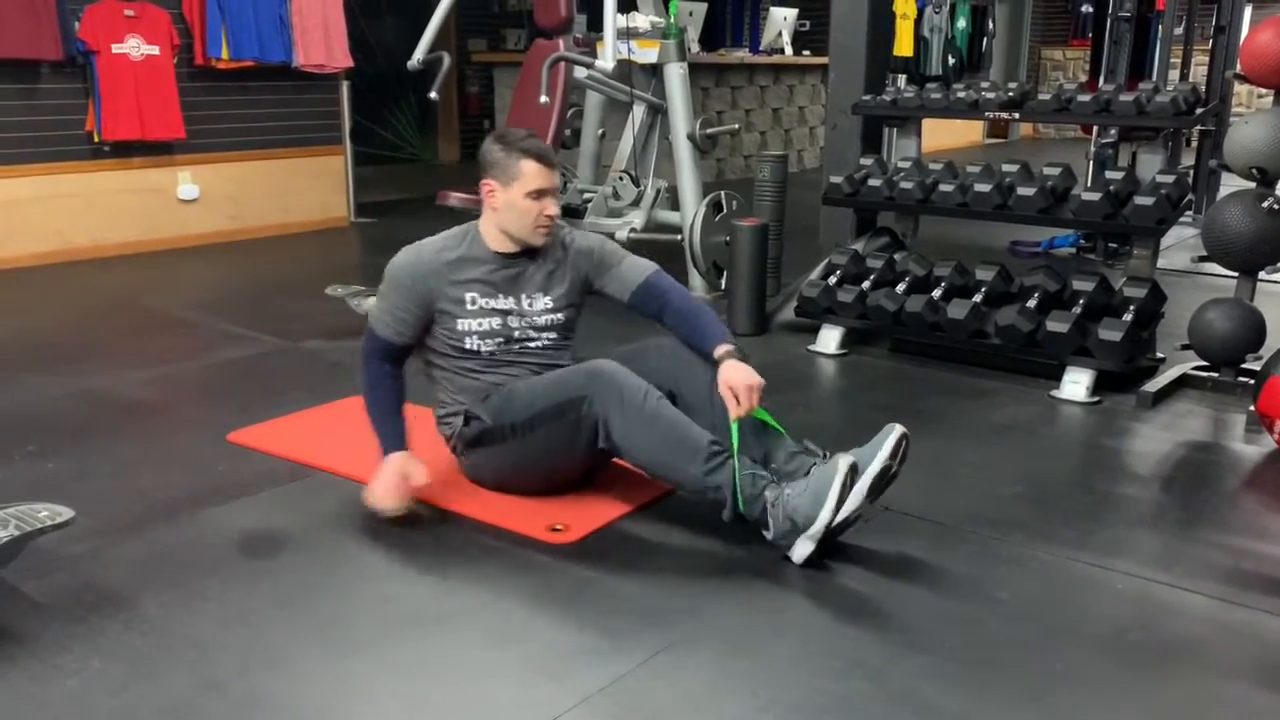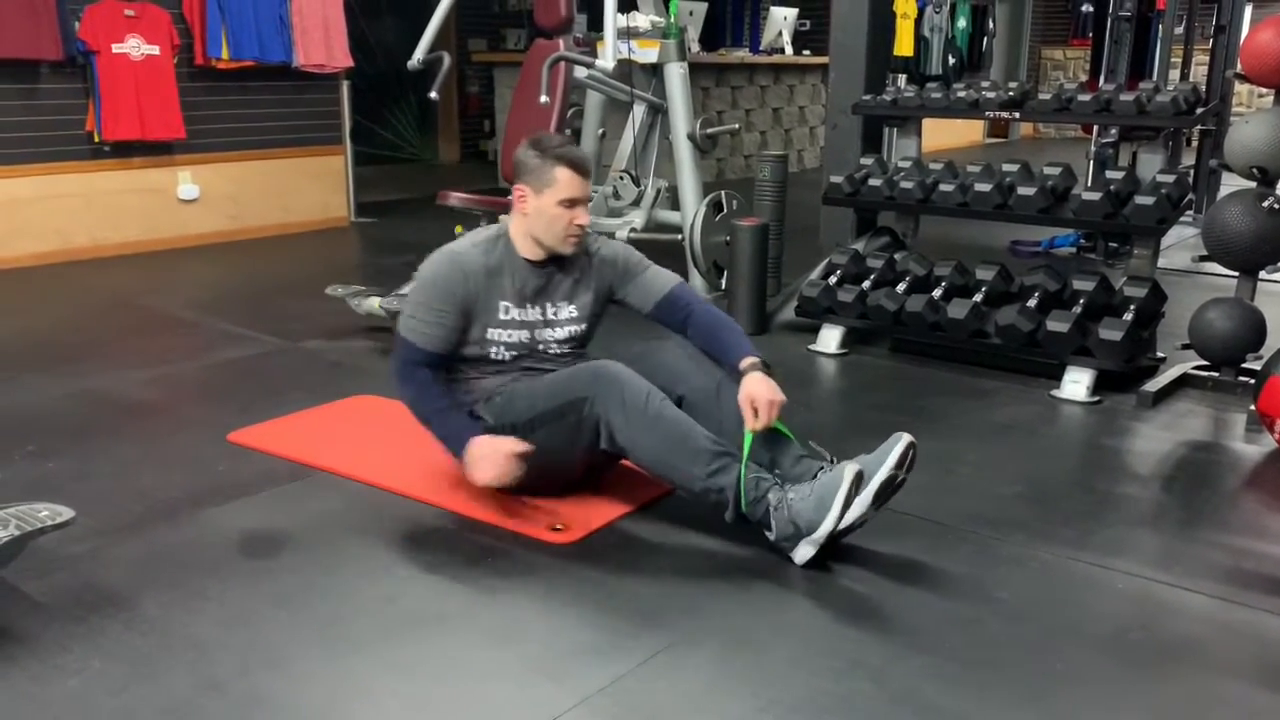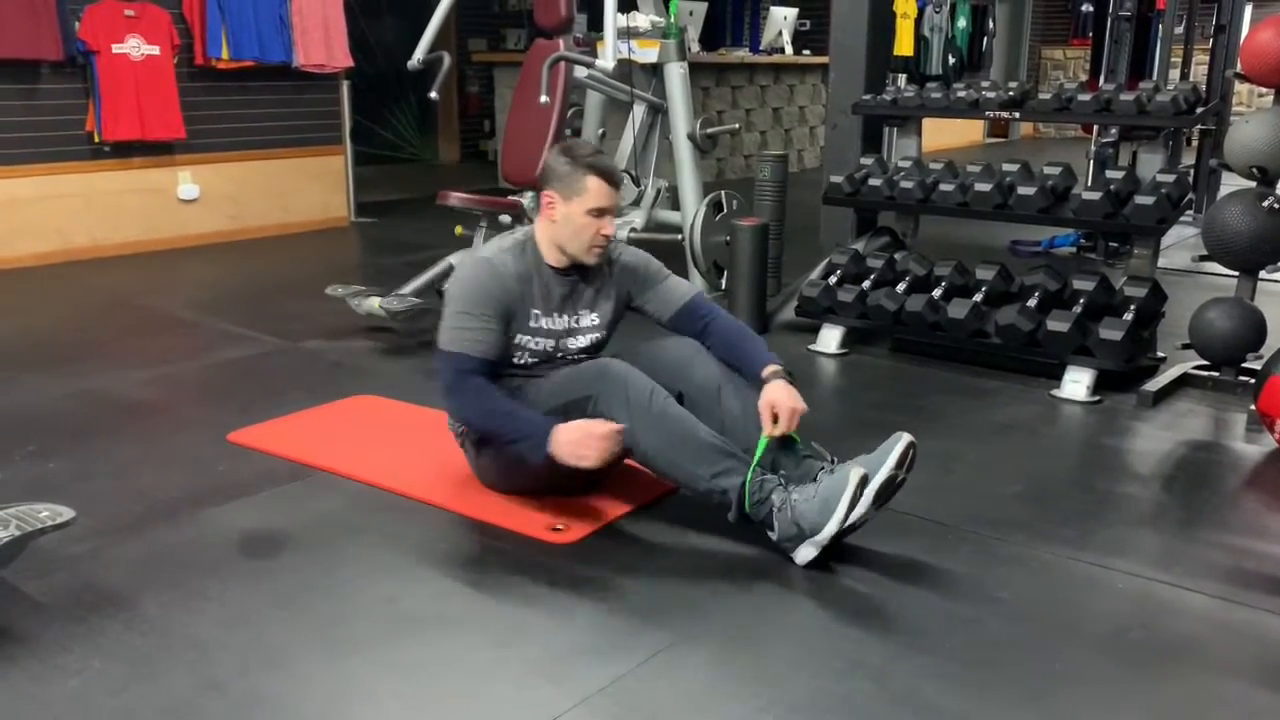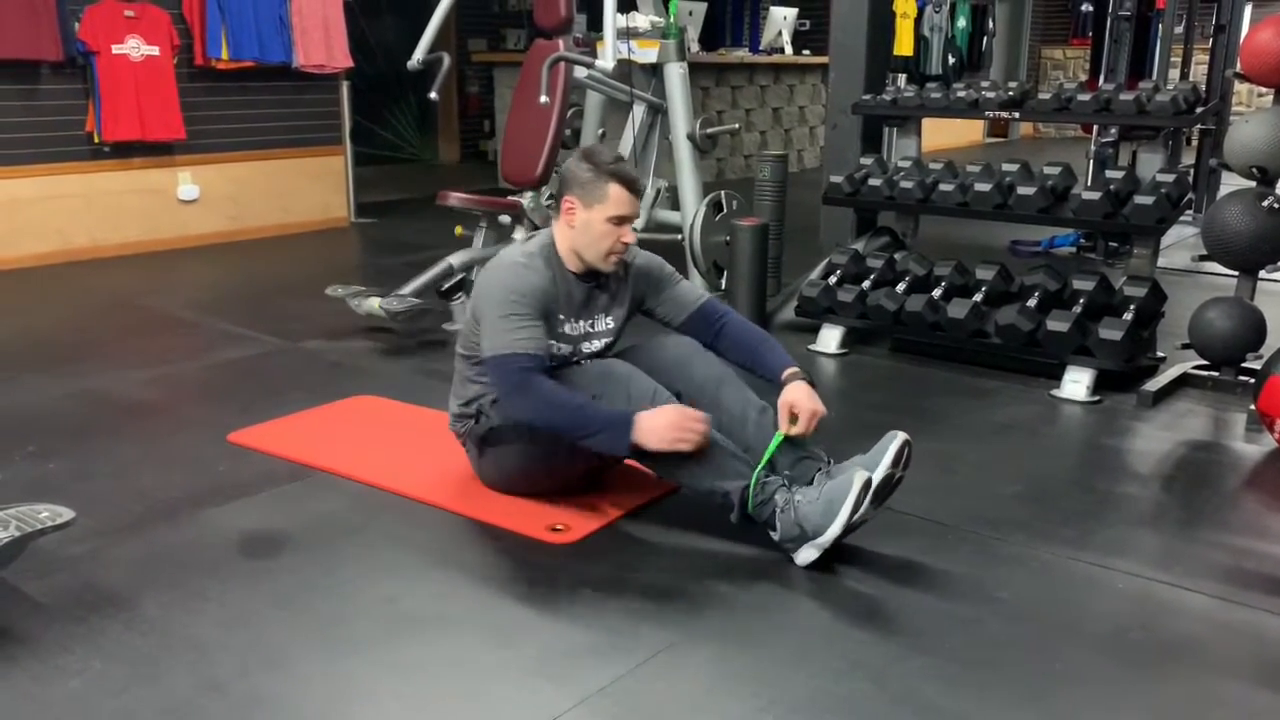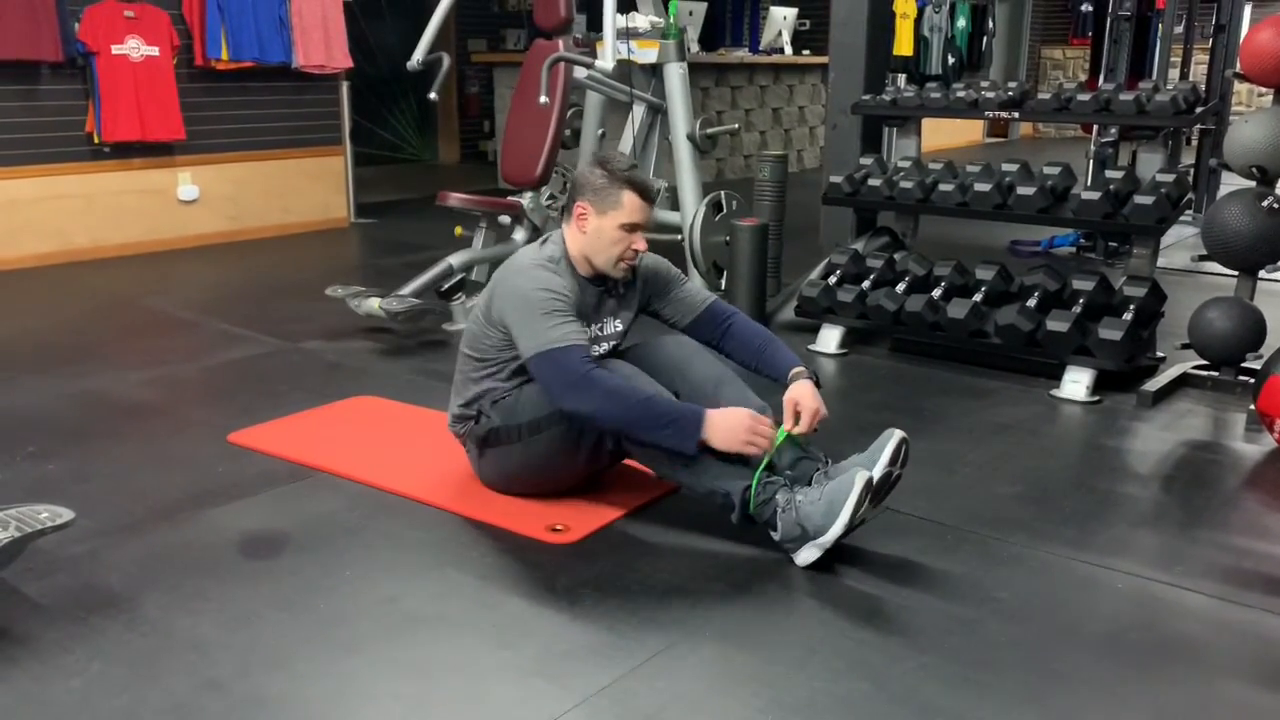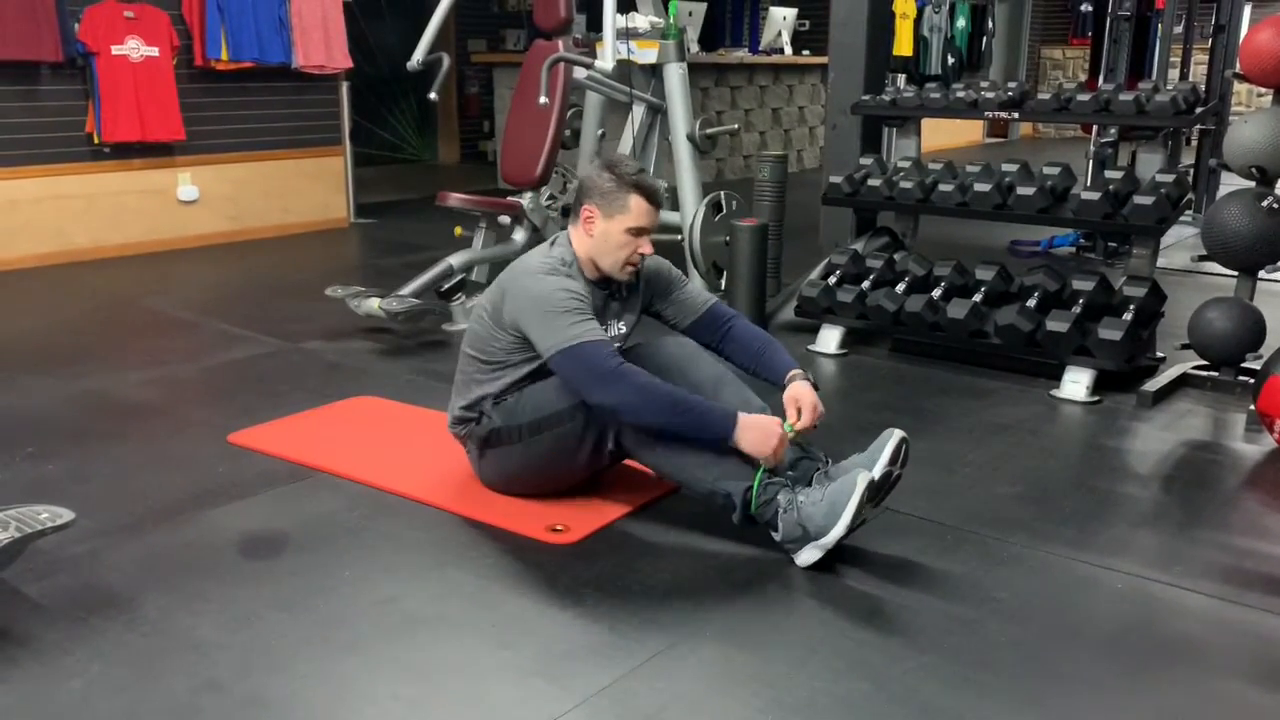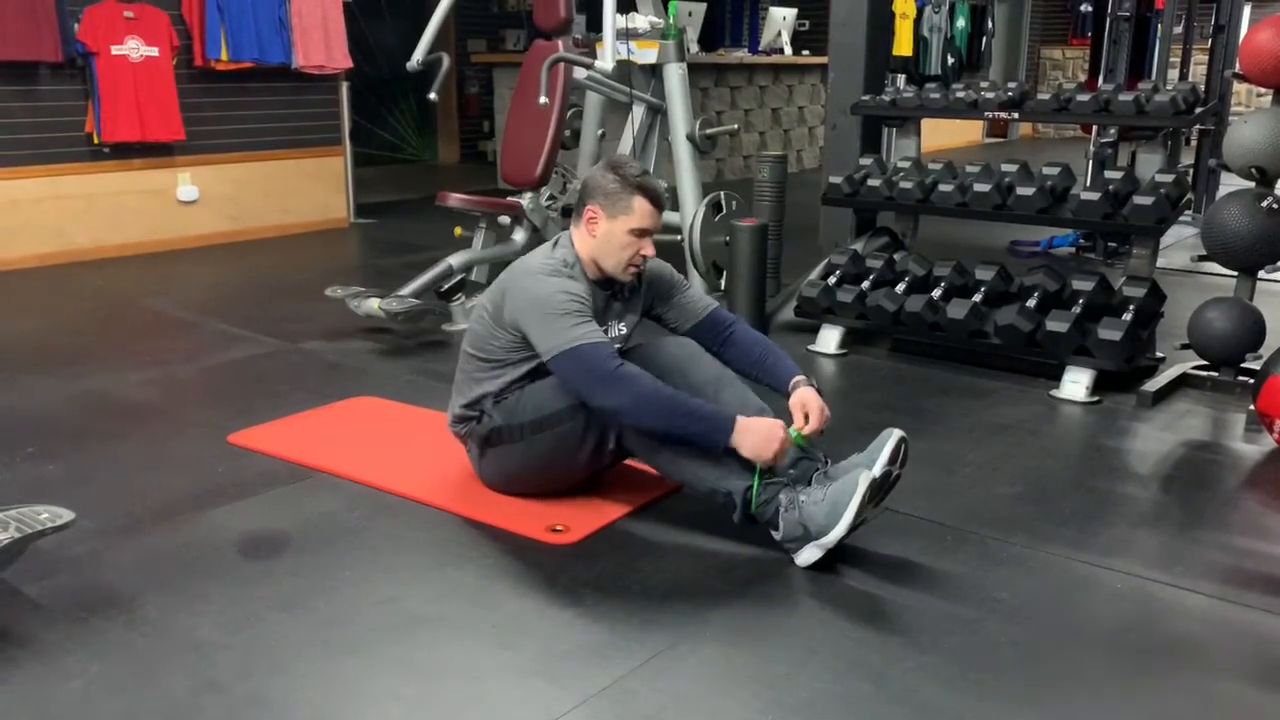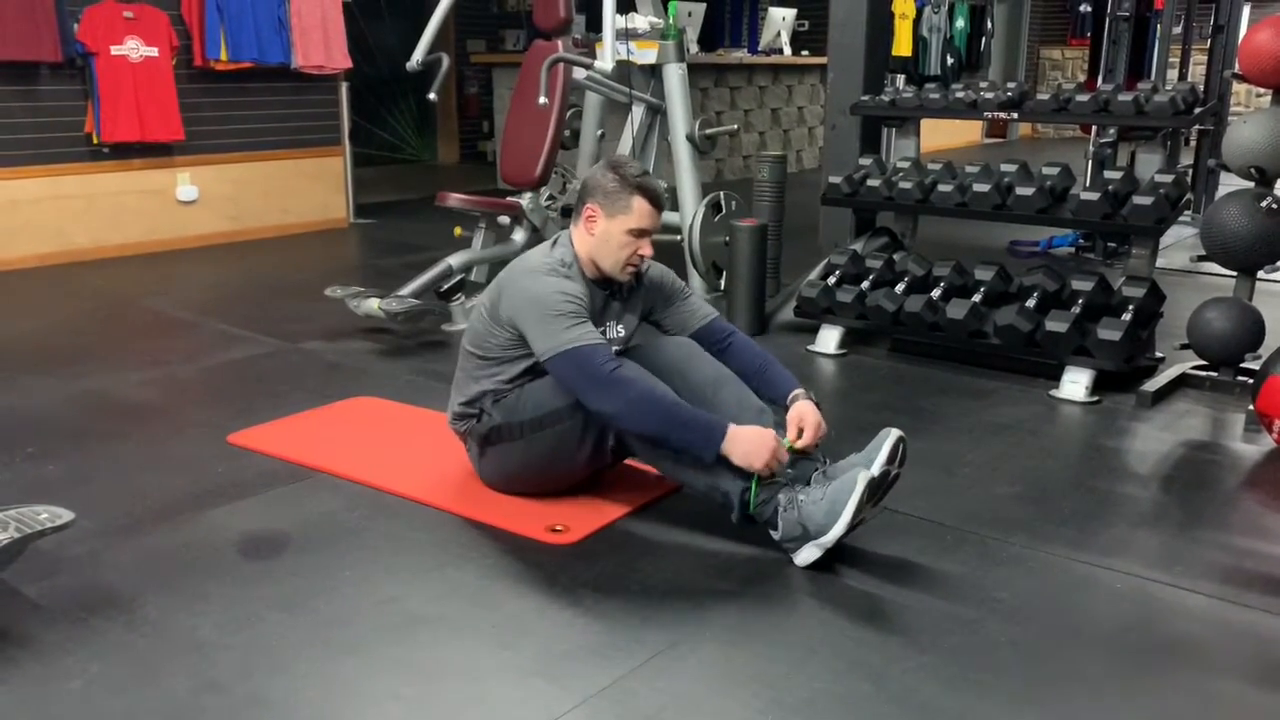
dt=0.1s
person 1, frame 1
left shoulder: (577, 250)
right shoulder: (426, 266)
left elbow: (664, 297)
right elbow: (380, 361)
left wrist: (726, 355)
right wrist: (395, 453)
left hip: (565, 423)
right hip: (490, 435)
left knee: (672, 359)
right knee: (605, 384)
left ankle: (806, 474)
right ankle: (770, 509)
person 1, frame 2
left shoulder: (602, 259)
right shoulder: (458, 270)
left elbow: (687, 309)
right elbow: (415, 371)
left wrist: (749, 367)
right wrist: (470, 444)
left hip: (576, 416)
right hip: (501, 438)
left knee: (680, 362)
right knee: (607, 383)
left ankle: (811, 476)
right ankle: (776, 511)
person 1, frame 3
left shoulder: (619, 264)
right shoulder: (490, 273)
left elbow: (705, 320)
right elbow: (462, 390)
left wrist: (771, 378)
right wrist: (550, 436)
left hip: (584, 410)
right hip: (506, 443)
left knee: (680, 358)
right knee: (614, 384)
left ankle: (817, 477)
right ankle: (778, 509)
person 1, frame 4
left shoulder: (633, 269)
right shoulder: (516, 278)
left elbow: (716, 323)
right elbow: (522, 394)
left wrist: (790, 377)
right wrist: (634, 427)
left hip: (589, 419)
right hip: (506, 439)
left knee: (678, 356)
right knee: (615, 383)
left ankle: (815, 478)
right ankle: (779, 509)
person 1, frame 5
left shoulder: (639, 271)
right shoulder: (532, 282)
left elbow: (723, 324)
right elbow: (581, 390)
left wrist: (797, 375)
right wrist: (701, 424)
left hip: (580, 423)
right hip: (501, 438)
left knee: (675, 354)
right knee: (616, 397)
left ankle: (811, 476)
right ankle: (783, 511)
person 1, frame 6
left shoulder: (641, 273)
right shoulder: (542, 285)
left elbow: (722, 326)
right elbow: (606, 386)
left wrist: (793, 376)
right wrist: (733, 428)
left hip: (579, 430)
right hip: (502, 440)
left knee: (675, 353)
right knee: (624, 395)
left ankle: (812, 476)
right ankle: (783, 511)
person 1, frame 7
left shoulder: (644, 275)
right shoulder: (544, 286)
left elbow: (724, 333)
right elbow: (609, 387)
left wrist: (797, 383)
right wrist: (734, 430)
left hip: (579, 428)
right hip: (504, 439)
left knee: (675, 355)
right knee: (624, 397)
left ankle: (810, 476)
right ankle: (786, 512)
person 1, frame 8
left shoulder: (642, 277)
right shoulder: (541, 285)
left elbow: (723, 342)
right elbow: (604, 389)
left wrist: (795, 395)
right wrist: (726, 437)
left hip: (578, 427)
right hip: (503, 438)
left knee: (674, 355)
right knee: (623, 393)
left ankle: (809, 476)
right ankle: (785, 512)
